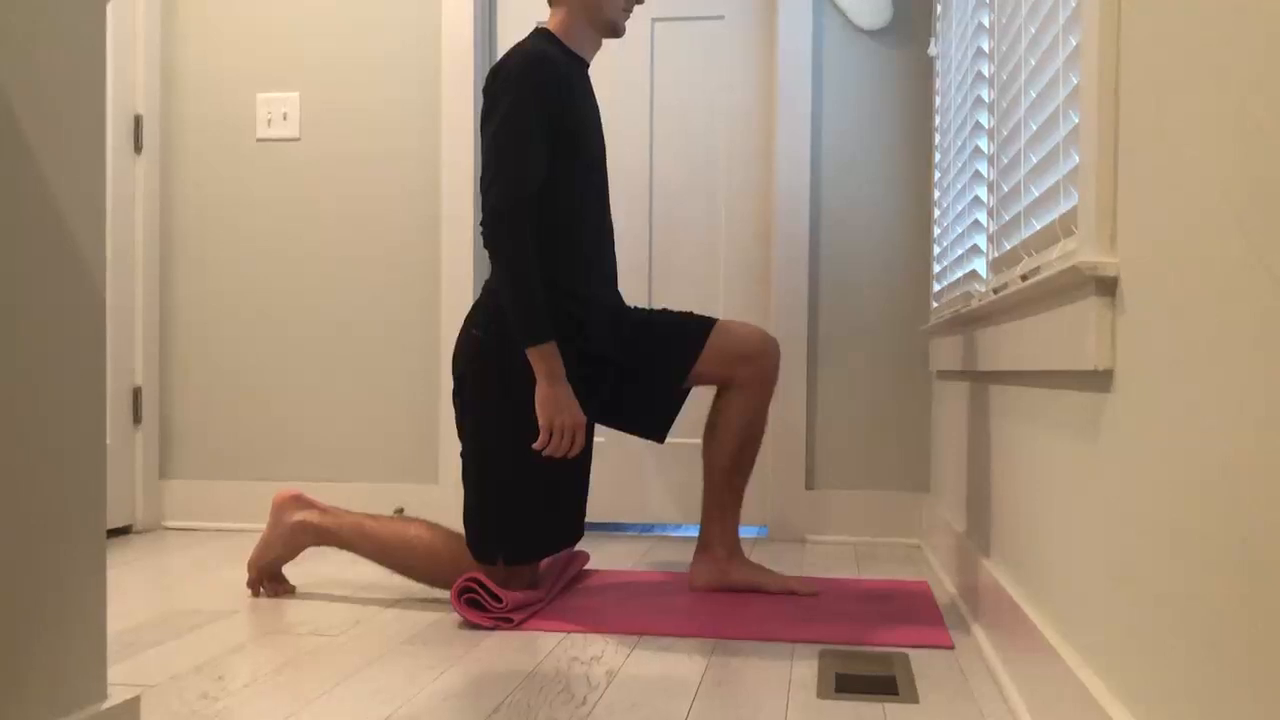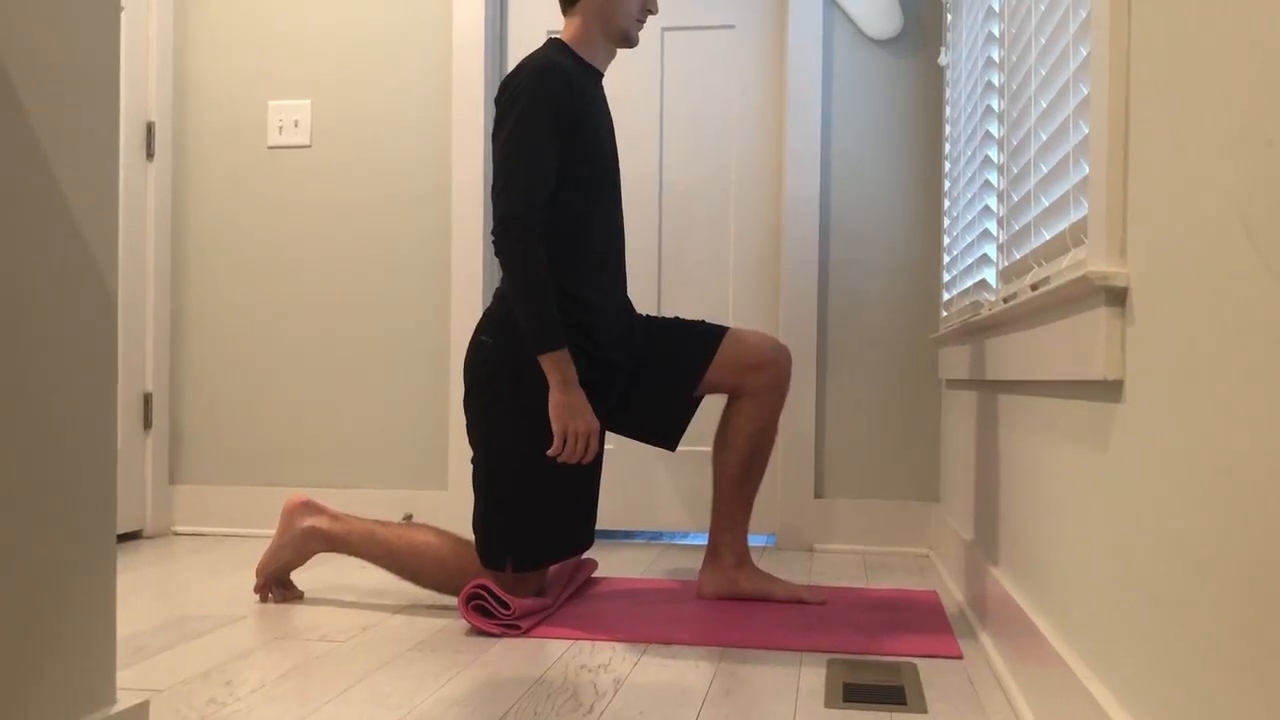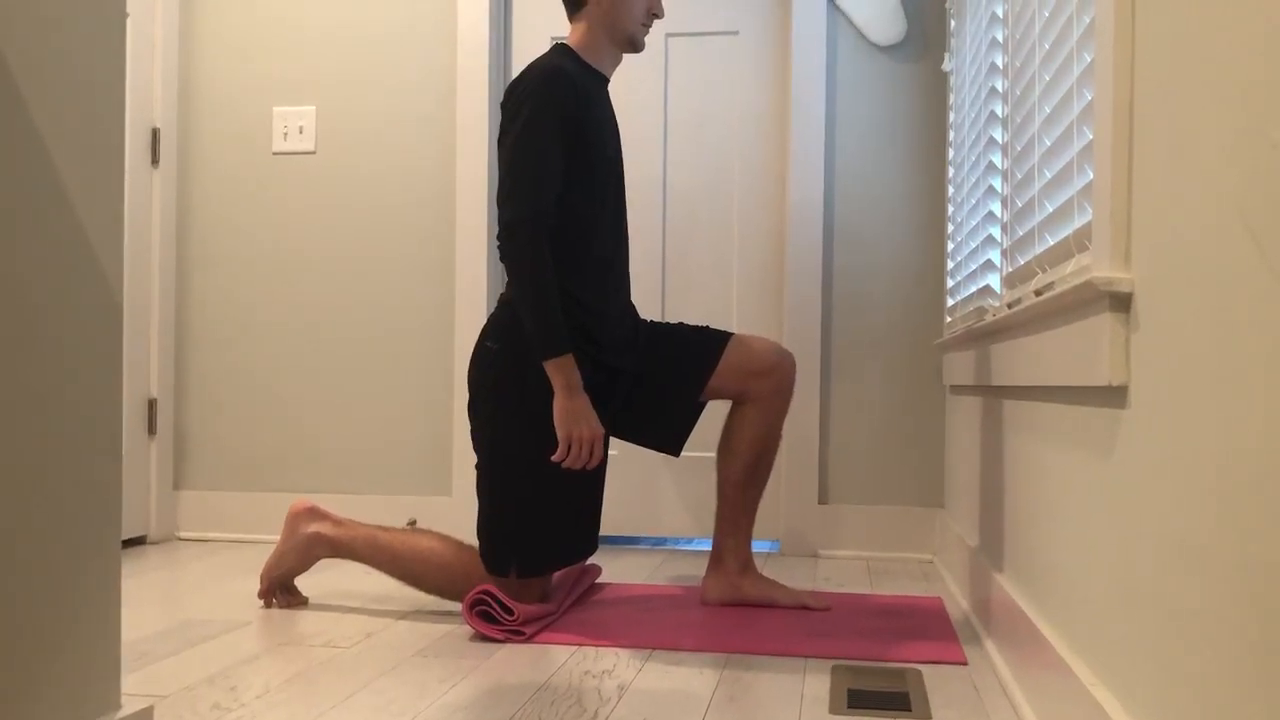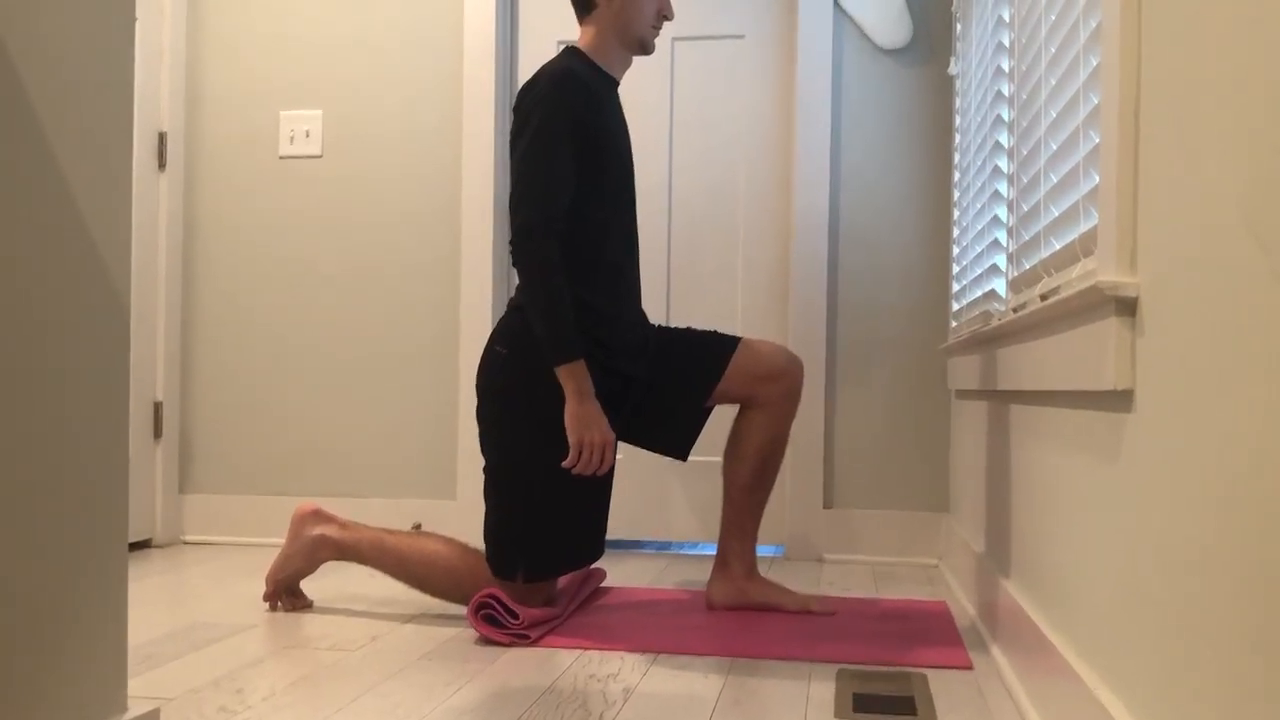
dt=1s
person 1, frame 1
left shoulder: (567, 74)
right shoulder: (531, 70)
right elbow: (505, 225)
right wrist: (549, 374)
left hip: (583, 331)
right hip: (522, 352)
left knee: (753, 355)
right knee: (504, 577)
left ankle: (717, 555)
right ankle: (309, 520)
person 1, frame 2
left shoulder: (582, 85)
right shoulder: (544, 80)
right elbow: (516, 234)
right wrist: (562, 381)
left hip: (595, 339)
right hip: (532, 359)
left knee: (765, 363)
right knee: (513, 582)
left ankle: (726, 564)
right ankle: (320, 526)
person 1, frame 3
left shoulder: (588, 90)
right shoulder: (548, 86)
right elbow: (521, 239)
right wrist: (567, 385)
left hip: (600, 345)
right hip: (535, 365)
left knee: (768, 369)
right knee: (516, 588)
left ankle: (729, 571)
right ankle: (324, 532)
person 1, frame 4
left shoulder: (597, 93)
right shoulder: (560, 90)
right elbow: (534, 245)
right wrist: (578, 391)
left hip: (608, 350)
right hip: (545, 370)
left knee: (776, 373)
right knee: (522, 594)
left ankle: (734, 575)
right ankle: (330, 534)
